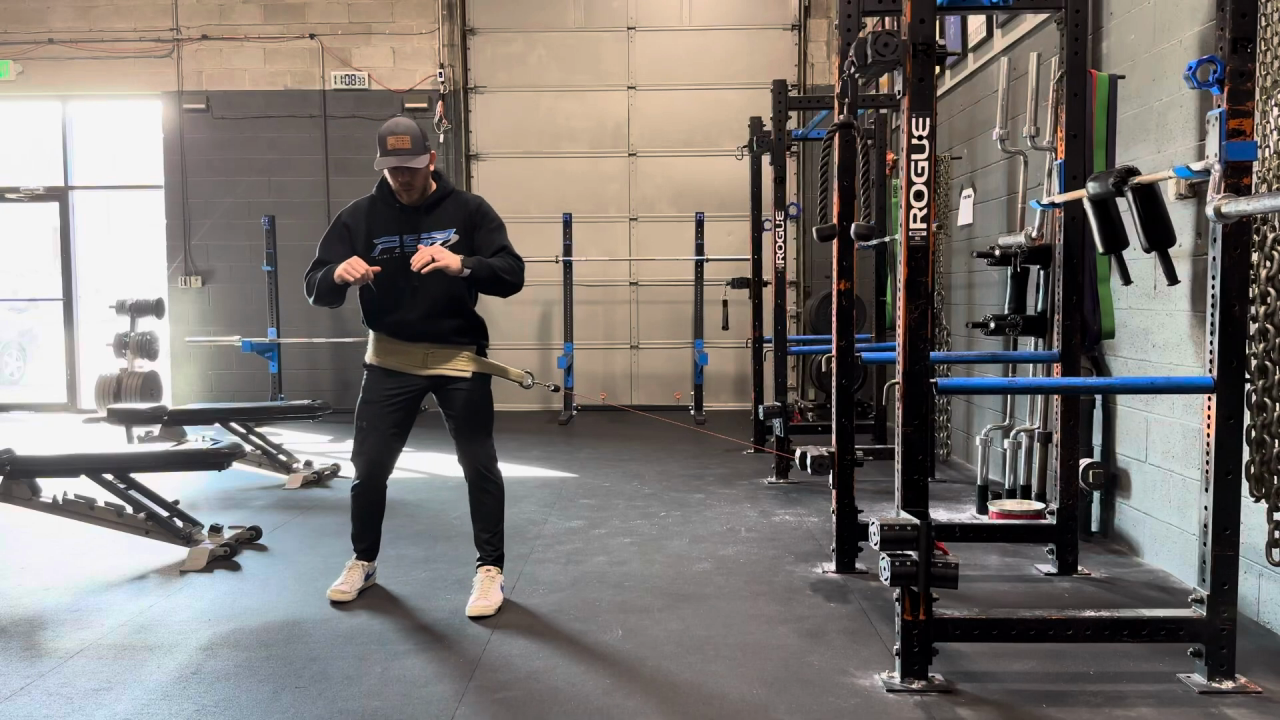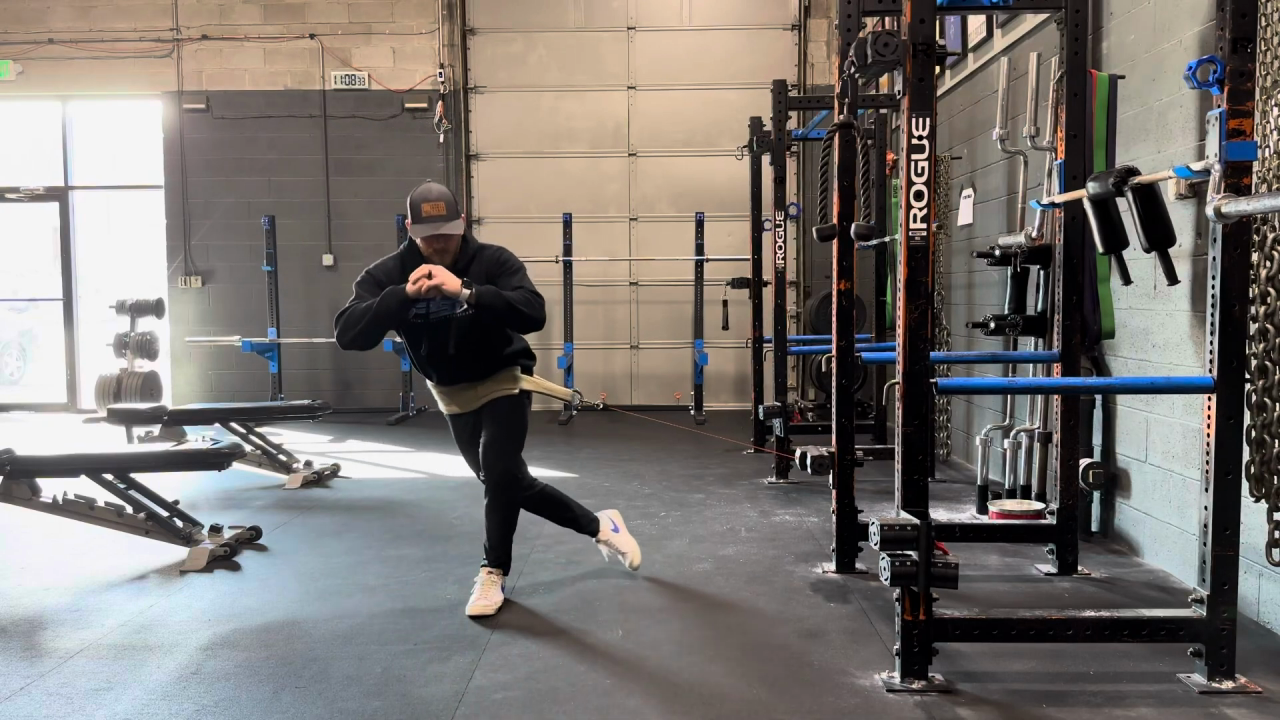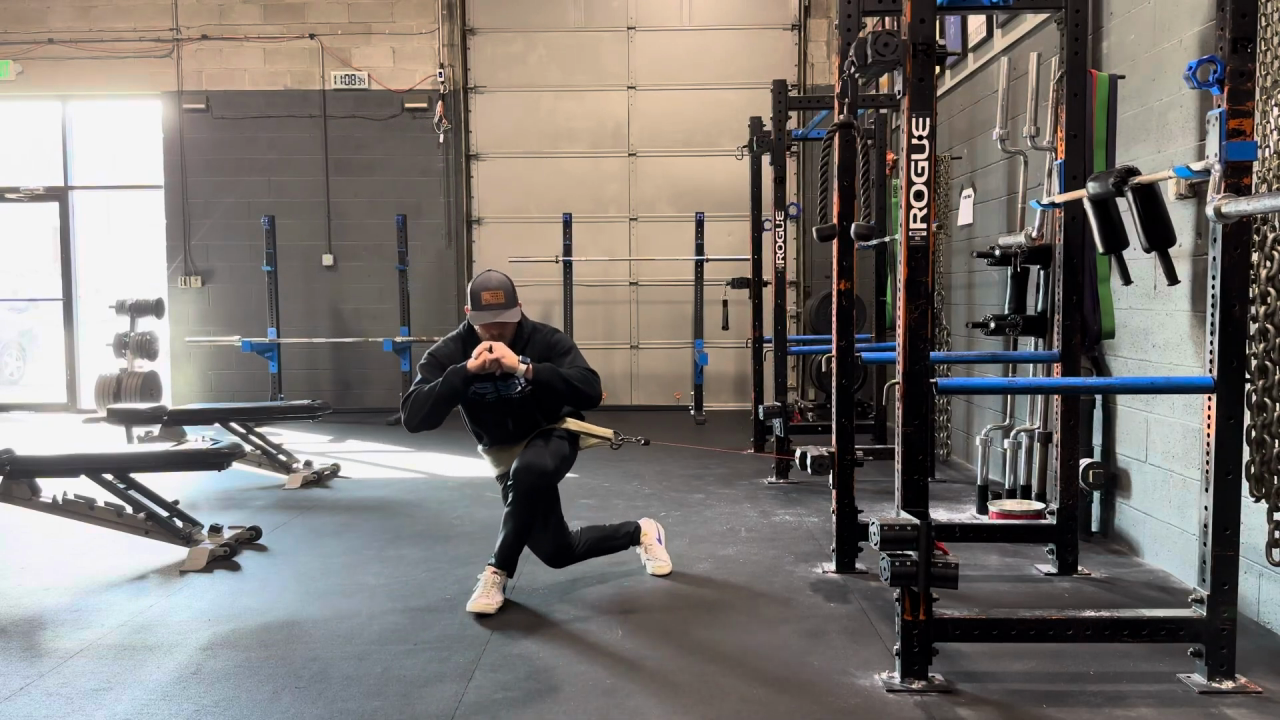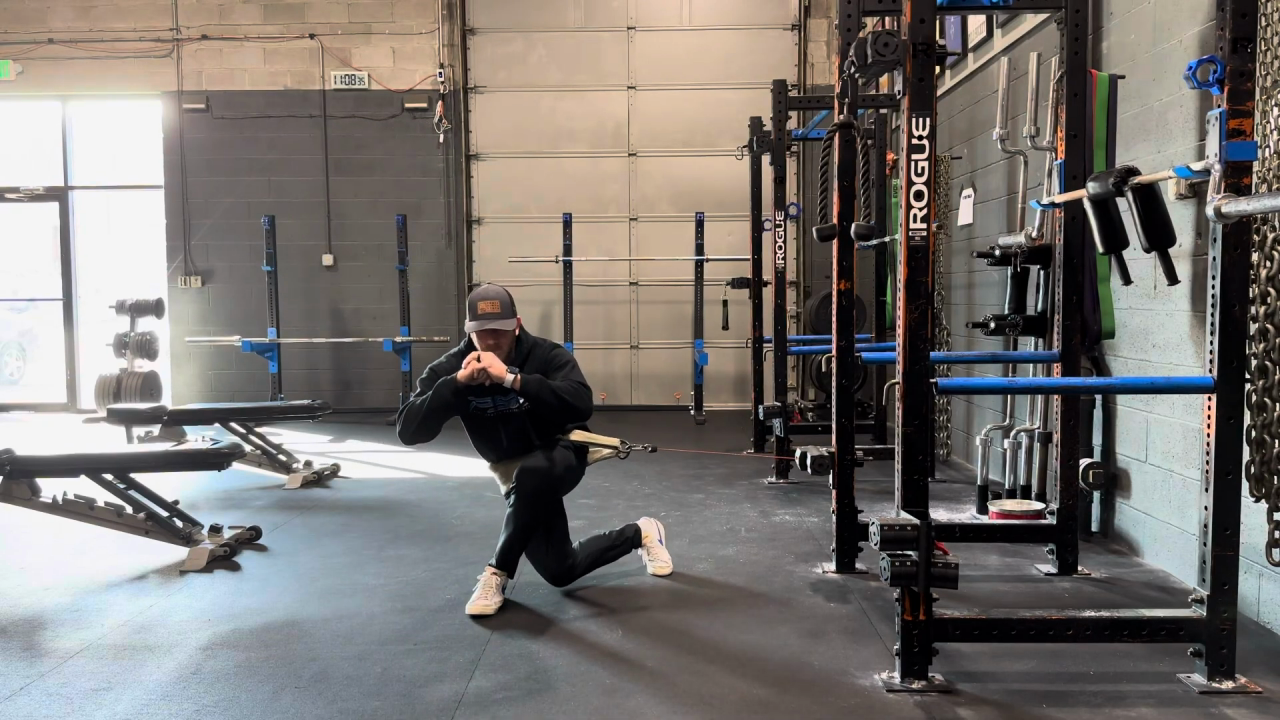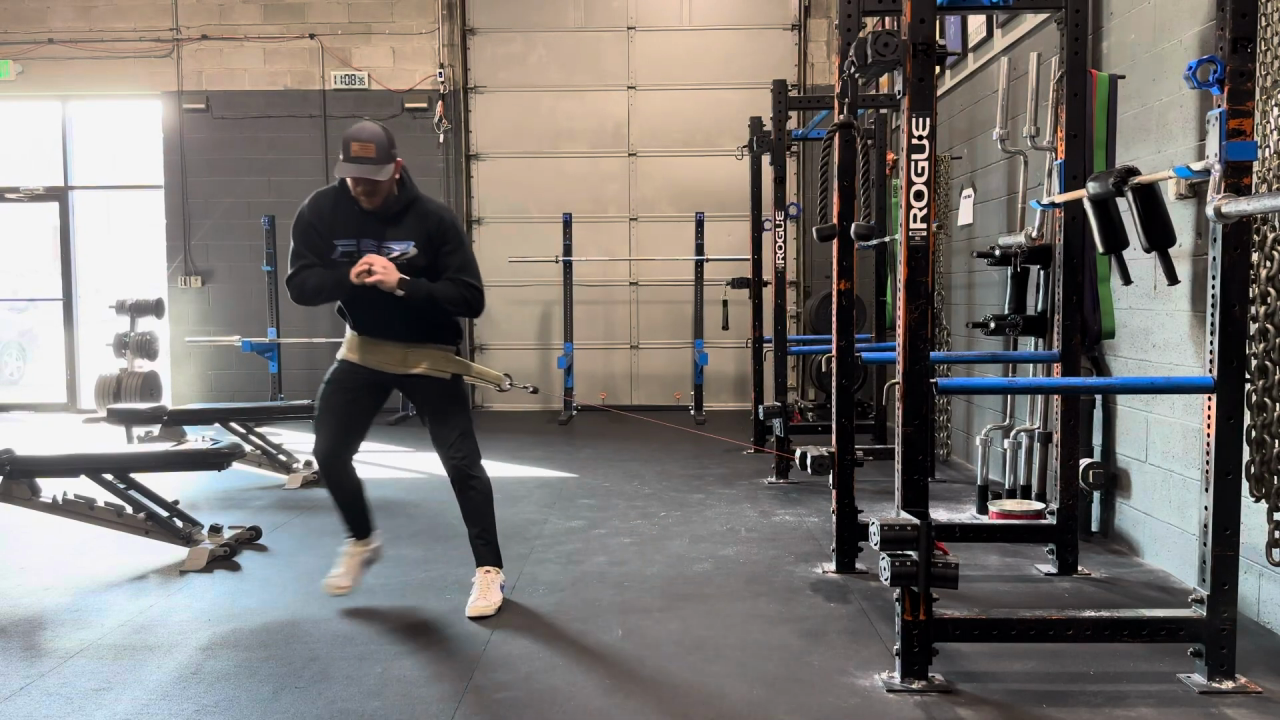
dt=0.7s
person 1, frame 1
left shoulder: (468, 210)
right shoulder: (360, 217)
left elbow: (512, 275)
right elbow: (316, 289)
left wrist: (460, 264)
right wrist: (338, 274)
left hip: (459, 355)
right hip: (391, 359)
left knee: (480, 465)
right knee: (369, 466)
left ankle: (489, 570)
right ankle: (363, 562)
person 1, frame 2
left shoulder: (493, 261)
right shoulder: (387, 275)
left elbow: (533, 315)
right elbow: (347, 336)
left wrist: (464, 291)
right wrist: (403, 295)
left hip: (503, 380)
right hip: (454, 395)
left knee: (498, 471)
right knee: (512, 484)
left ankle: (493, 573)
right ankle: (599, 526)
person 1, frame 3
left shoulder: (546, 340)
right shoulder: (448, 353)
left elbow: (590, 392)
right elbow: (413, 418)
left wrist: (523, 367)
right wrist: (466, 371)
left hip: (551, 436)
right hip: (504, 455)
left knee: (529, 473)
right knee: (558, 552)
left ankle: (497, 573)
right ankle: (640, 532)
person 1, frame 4
left shoulder: (546, 355)
right shoulder: (448, 369)
left elbow: (580, 406)
right elbow: (409, 431)
left wrist: (510, 378)
right wrist: (456, 383)
left hip: (560, 450)
right hip: (513, 471)
left knee: (531, 478)
right knee: (560, 571)
left ankle: (498, 574)
right ankle: (641, 533)
person 1, frame 5
left shoulder: (433, 218)
right shoulder: (320, 211)
left elbow: (470, 298)
right elbow: (300, 285)
left wrist: (401, 284)
right wrist: (348, 277)
left hip: (430, 352)
right hip: (366, 349)
left knee: (461, 460)
right knee: (329, 453)
left ankle: (489, 570)
right ankle: (361, 541)
